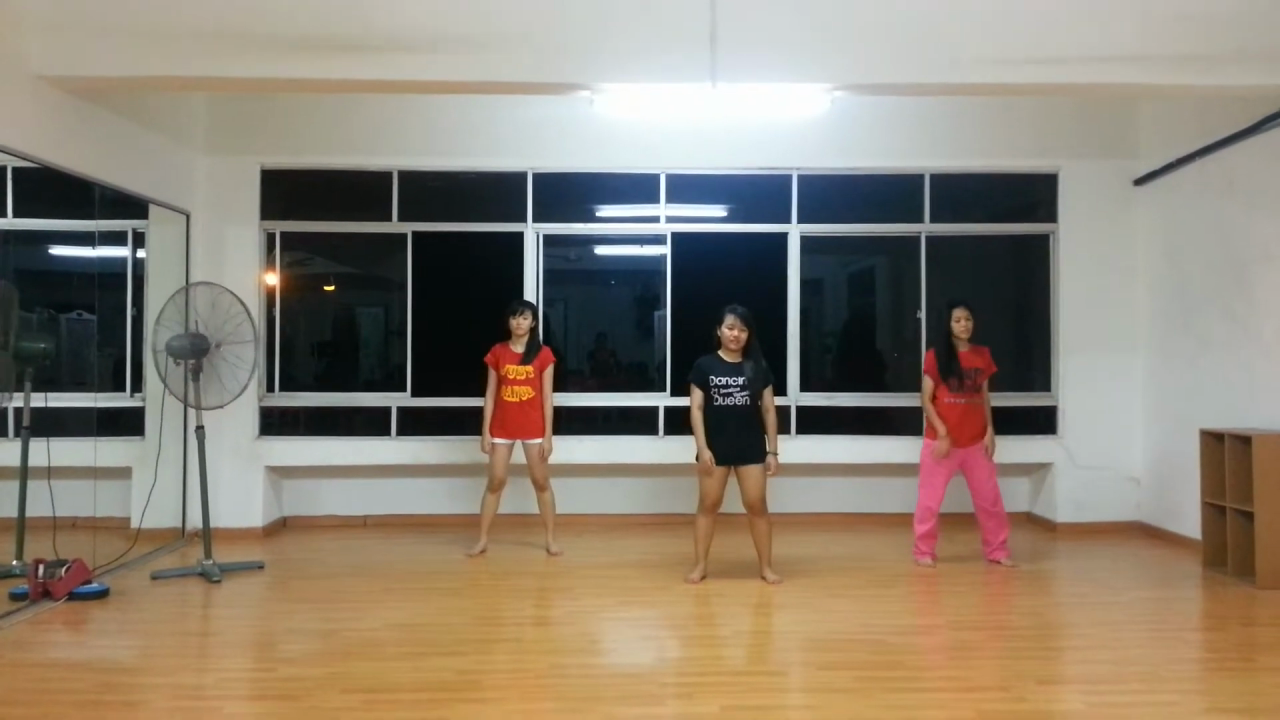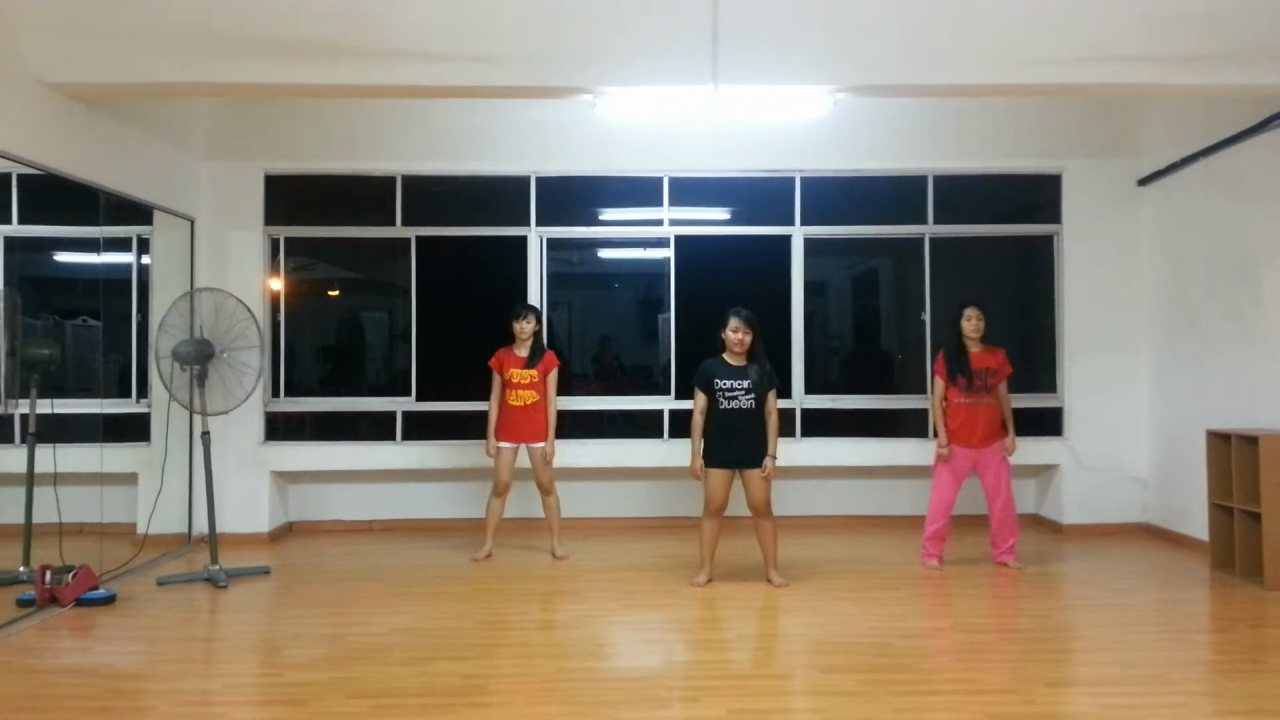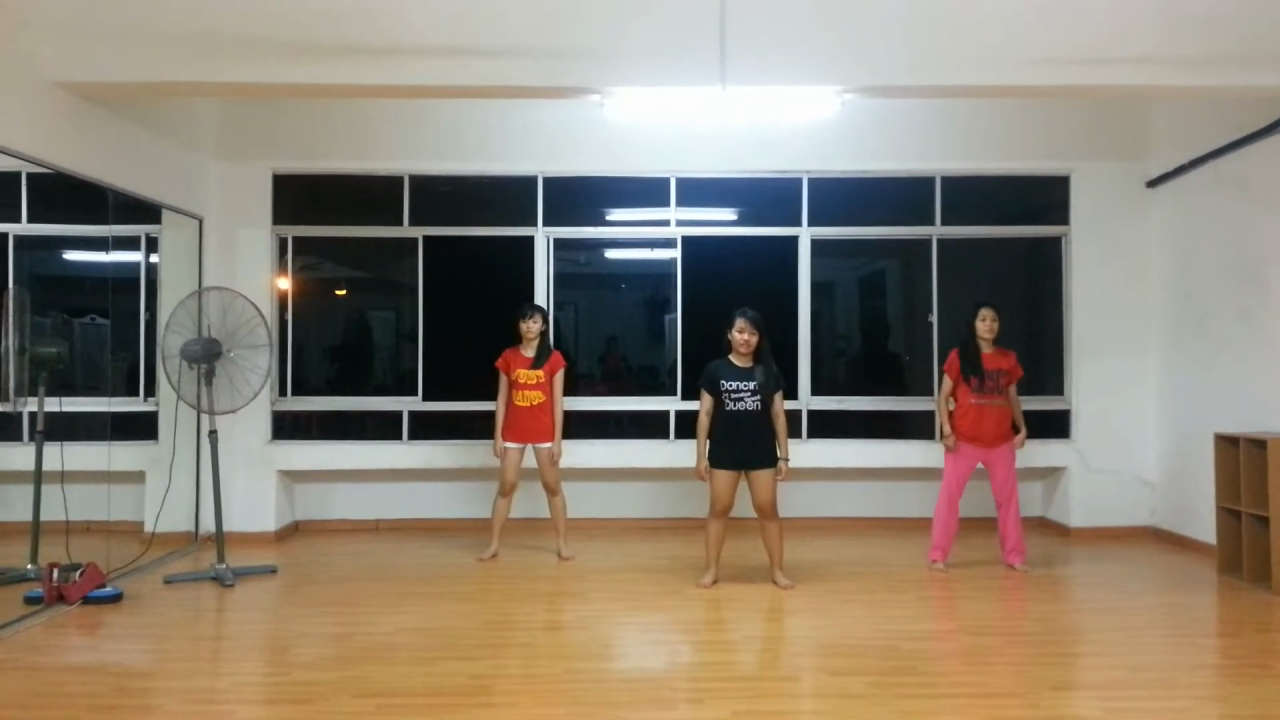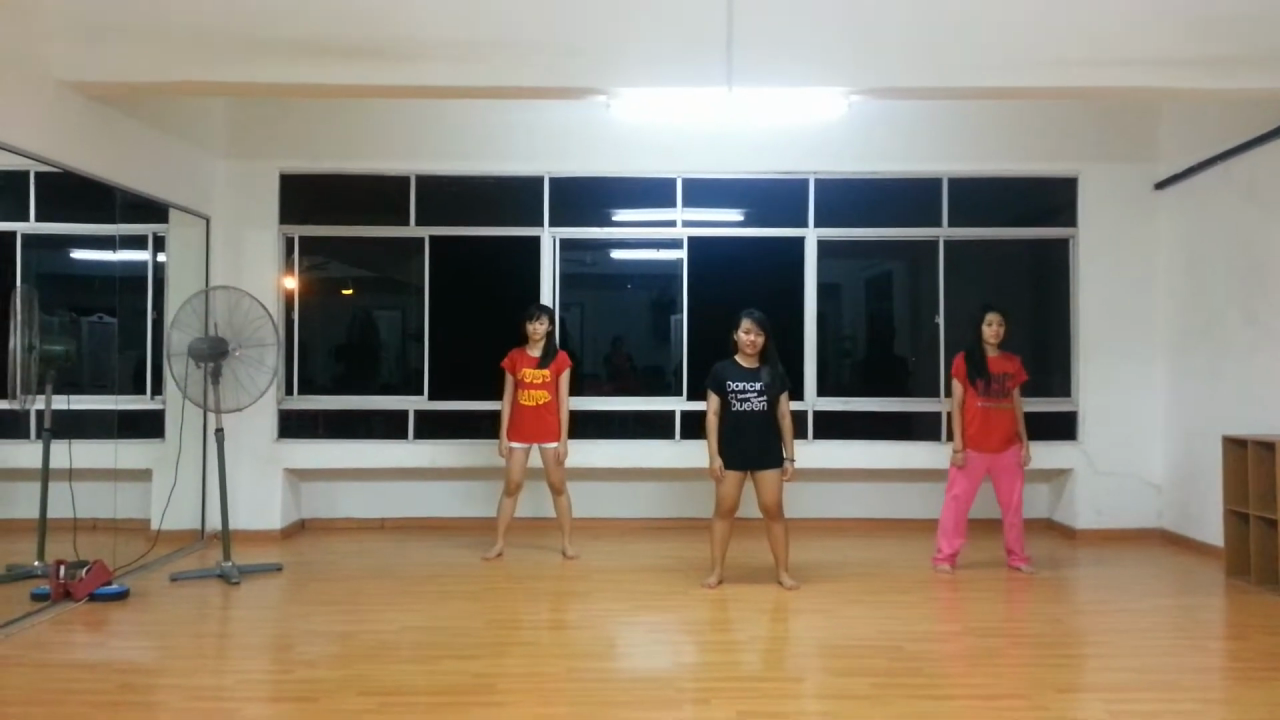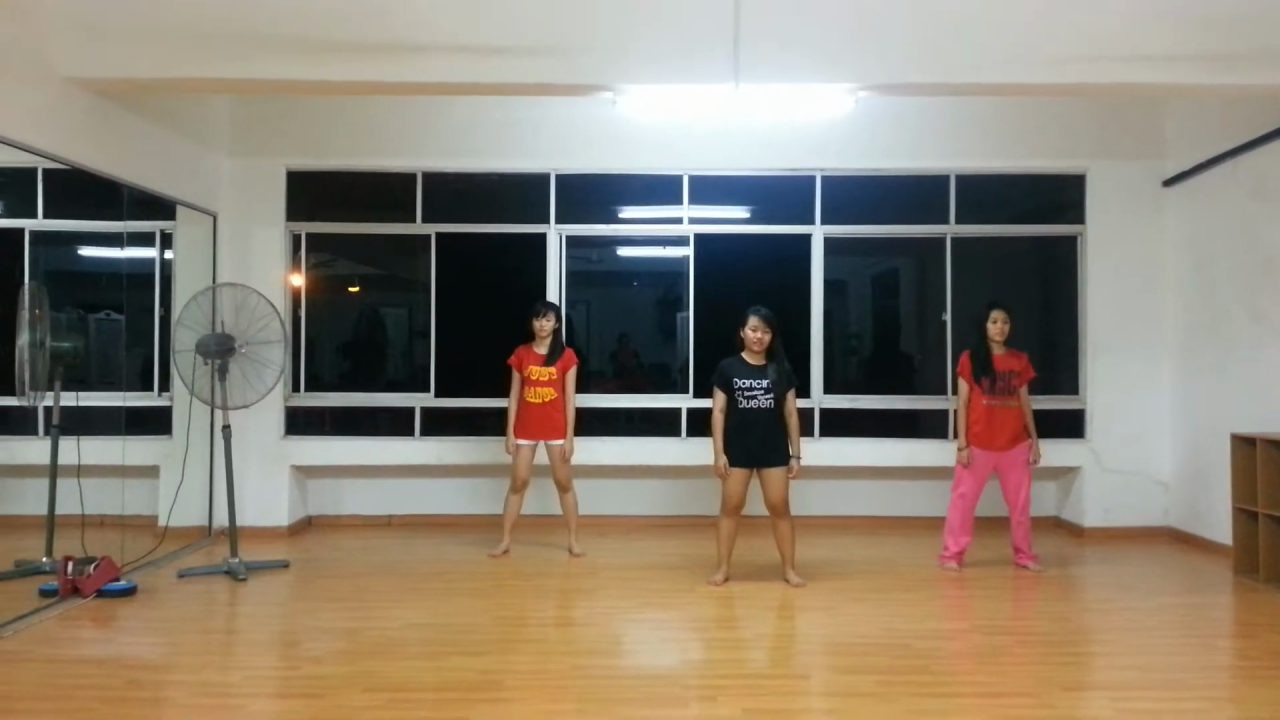
dt=0.3s
person 1, frame 1
left shoulder: (758, 367)
right shoulder: (704, 365)
left elbow: (768, 410)
right elbow: (696, 408)
left wrist: (772, 451)
right wrist: (702, 448)
left hip: (751, 448)
right hip: (715, 447)
left knee: (757, 505)
right knee: (708, 505)
left ankle: (766, 566)
right ankle: (700, 565)
person 1, frame 2
left shoulder: (762, 370)
right shoulder: (709, 369)
left elbow: (771, 413)
right elbow: (699, 413)
left wrist: (771, 454)
right wrist: (696, 454)
left hip: (755, 451)
right hip: (718, 452)
left knee: (761, 508)
right knee: (713, 508)
left ankle: (772, 569)
right ankle: (706, 568)
person 1, frame 3
left shoulder: (769, 371)
right shoulder: (715, 370)
left elbow: (778, 415)
right elbow: (705, 414)
left wrist: (783, 456)
right wrist: (701, 455)
left hip: (762, 453)
right hip: (724, 452)
left knee: (767, 510)
right knee: (719, 509)
left ankle: (777, 570)
right ankle: (711, 569)
person 1, frame 4
left shoulder: (775, 372)
right shoulder: (721, 371)
left elbow: (784, 415)
right elbow: (713, 414)
left wrist: (789, 456)
right wrist: (714, 455)
left hip: (768, 453)
right hip: (731, 453)
left knee: (773, 510)
right knee: (724, 509)
left ankle: (783, 571)
right ankle: (716, 570)
person 1, frame 5
left shoulder: (781, 369)
right shoulder: (728, 368)
left elbow: (790, 413)
right elbow: (719, 411)
left wrist: (795, 454)
right wrist: (719, 452)
left hip: (774, 451)
right hip: (737, 450)
left knee: (779, 508)
right knee: (731, 507)
left ankle: (789, 569)
right ankle: (723, 567)
person 2, frame 1
left shoulder: (982, 355)
right shoulder: (935, 356)
left elbow: (984, 396)
right elbow: (926, 400)
left wrist: (990, 431)
right wrist: (941, 433)
left hip: (975, 441)
right hip: (942, 440)
left knee: (989, 497)
right knee: (930, 497)
left ankle: (997, 550)
right ankle: (924, 550)
person 2, frame 2
left shoulder: (997, 356)
right shoulder: (947, 357)
left elbow: (1003, 397)
right elbow: (937, 400)
left wrist: (1011, 432)
right wrist: (942, 438)
left hip: (992, 442)
right hip: (956, 442)
left knee: (1001, 499)
right knee: (942, 499)
left ankle: (1006, 552)
right ankle: (932, 553)
person 2, frame 3
left shoulder: (1008, 358)
right shoulder: (959, 356)
left elbow: (1012, 397)
right elbow: (943, 396)
left wrist: (1022, 429)
right wrist: (946, 431)
left hip: (1001, 442)
right hip: (964, 441)
left knee: (1008, 498)
right knee: (949, 497)
left ankle: (1014, 555)
right ankle: (938, 555)
person 2, frame 4
left shoulder: (1013, 363)
right shoulder: (964, 360)
left elbow: (1017, 405)
right elbow: (957, 405)
left wrist: (1025, 443)
right wrist: (958, 445)
left hip: (1008, 447)
right hip: (973, 447)
left knee: (1013, 504)
right knee: (957, 502)
left ankle: (1017, 556)
right ankle: (945, 557)
person 2, frame 5
left shoulder: (1020, 360)
right shoulder: (970, 358)
left elbow: (1025, 403)
right elbow: (963, 403)
left wrist: (1034, 440)
right wrist: (962, 443)
left hip: (1015, 445)
right hip: (978, 445)
left knee: (1020, 502)
right knee: (963, 499)
left ankle: (1024, 554)
right ankle: (951, 554)
person 3, frame 1
left shoulder: (543, 354)
right shoulder: (497, 352)
left elbow: (547, 397)
right elbow: (490, 394)
left wrist: (548, 435)
right wrist: (485, 431)
left hip: (533, 428)
right hip: (502, 428)
left knee: (541, 482)
right knee: (495, 482)
left ankle: (550, 538)
right ankle: (483, 539)
person 3, frame 2
left shoulder: (547, 358)
right shoulder: (501, 357)
left elbow: (551, 401)
right elbow: (495, 398)
left wrist: (551, 439)
right wrist: (490, 436)
left hip: (537, 432)
right hip: (507, 432)
left knee: (546, 486)
right knee: (500, 486)
left ankle: (556, 543)
right ankle: (488, 544)
person 3, frame 3
left shoulder: (553, 358)
right shoulder: (508, 357)
left elbow: (557, 401)
right elbow: (502, 399)
left wrist: (557, 439)
right wrist: (498, 436)
left hip: (543, 432)
right hip: (513, 433)
left knee: (552, 487)
right knee: (506, 486)
left ankle: (562, 543)
right ankle: (494, 544)
person 3, frame 4
left shoulder: (560, 358)
right shoulder: (514, 357)
left elbow: (563, 401)
right elbow: (507, 398)
left wrist: (563, 439)
right wrist: (503, 435)
left hip: (549, 432)
right hip: (519, 432)
left knee: (558, 486)
right knee: (512, 486)
left ankle: (567, 543)
right ankle: (499, 543)
person 3, frame 5
left shoulder: (566, 356)
right shoulder: (521, 354)
left elbow: (569, 398)
right elbow: (514, 396)
left wrist: (569, 437)
right wrist: (510, 432)
left hip: (556, 429)
right hip: (526, 429)
left knee: (564, 484)
right knee: (518, 483)
left ankle: (573, 540)
right ankle: (505, 540)
